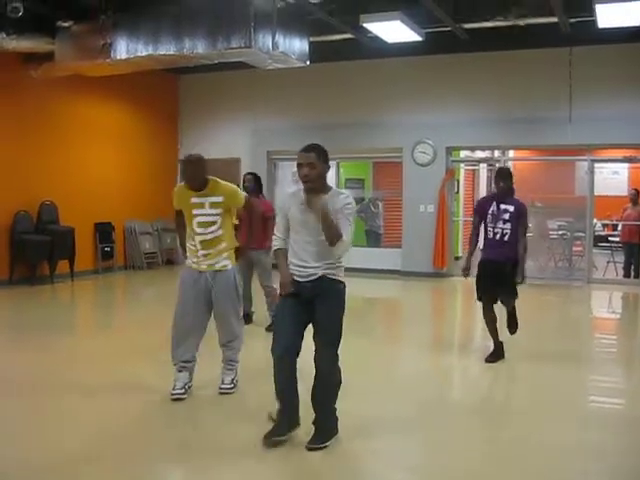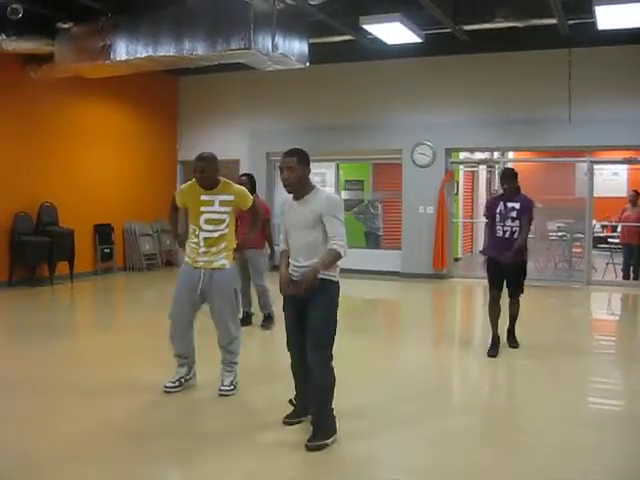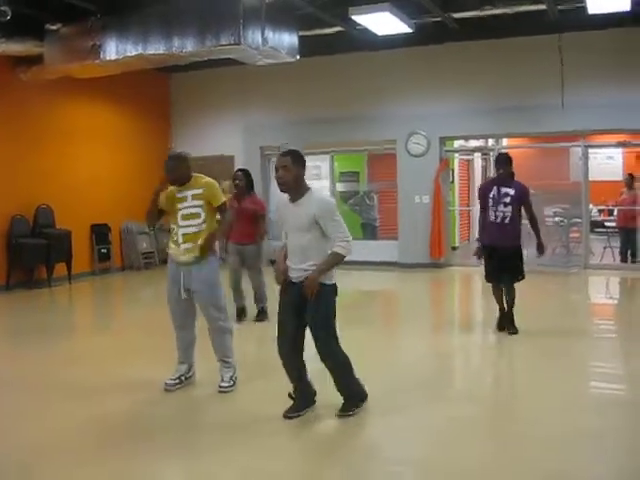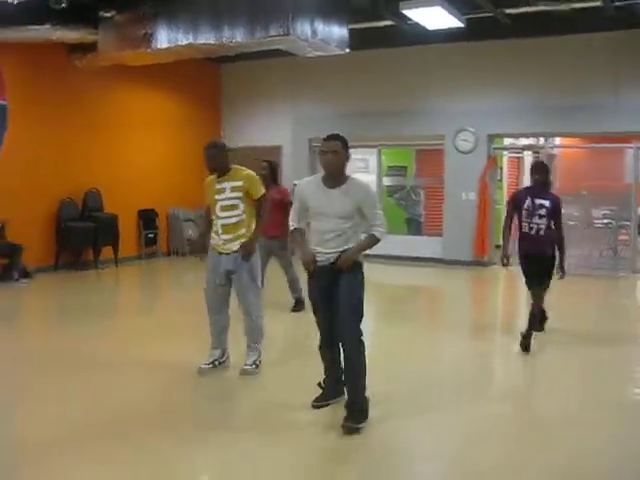
dt=0.4s
person 1, frame 1
left shoulder: (342, 201)
right shoulder: (288, 200)
left elbow: (341, 246)
right elbow: (279, 239)
left wrist: (323, 211)
right wrist: (283, 271)
left hip: (328, 286)
right hip: (294, 285)
left knee: (325, 357)
right knee: (282, 352)
left ankle: (326, 424)
right ankle: (286, 419)
person 1, frame 2
left shoulder: (328, 200)
right shoulder: (286, 205)
left elbow: (338, 245)
left wrist: (315, 270)
right wrist: (283, 270)
left hip: (321, 285)
right hip: (294, 285)
left knee: (318, 354)
right knee: (297, 351)
left ankle: (324, 425)
right ankle: (304, 403)
person 1, frame 3
left shoulder: (321, 203)
right shoulder: (282, 206)
left elbow: (343, 244)
left wrist: (318, 275)
right wrist: (280, 262)
left hip: (319, 285)
right hip: (291, 285)
left knee: (327, 346)
right knee: (287, 346)
left ankle: (355, 395)
right ankle: (304, 396)
person 1, frame 4
left shoulder: (362, 191)
right shoulder: (305, 187)
left elbow: (378, 229)
right elbow: (295, 221)
left wrist: (356, 251)
right wrist: (303, 250)
left hip: (348, 268)
right hip: (318, 268)
left knee: (349, 333)
right knee: (327, 334)
left ankle: (357, 406)
right ankle: (333, 385)
person 2, frame 1
left shoulder: (227, 191)
right shoulder: (179, 193)
left elbow: (250, 211)
right wrist: (184, 247)
left hip: (224, 267)
right hip: (193, 268)
left knee: (228, 322)
right knee: (186, 322)
left ankle: (230, 370)
right ankle: (183, 374)
person 2, frame 2
left shoulder: (235, 192)
right shoulder: (187, 190)
left elbow: (256, 213)
right elbow: (174, 208)
right wrist: (177, 234)
left hip: (222, 267)
right hip: (191, 265)
left knee: (226, 323)
right knee: (179, 319)
left ankle: (229, 372)
right ankle: (185, 370)
person 2, frame 3
left shoulder: (207, 186)
right shoulder: (167, 193)
left elbow: (225, 216)
right elbow: (151, 221)
left wrist: (211, 241)
right wrist: (156, 195)
left hip: (203, 261)
right hip: (176, 263)
left knee: (216, 316)
right knee: (181, 318)
left ankle: (227, 368)
right ankle: (185, 367)
person 2, frame 4
left shoulder: (247, 178)
right shoulder: (209, 183)
left elbow: (262, 210)
left wrist: (252, 241)
left hip: (242, 251)
right hip: (216, 251)
left knee: (249, 305)
right knee: (215, 304)
left ankle: (254, 352)
right ankle: (219, 352)
person 3, frame 1
left shoulder: (519, 207)
right shoulder: (483, 203)
left elbow: (522, 238)
right elbow: (475, 233)
left wrist: (521, 267)
right wrist: (468, 259)
left hip: (509, 259)
right hip: (488, 260)
left knee: (507, 298)
right knee: (487, 303)
left ankle: (511, 312)
right ankle: (497, 346)
person 3, frame 2
left shoulder: (526, 203)
right shoulder: (492, 203)
left elbow: (524, 232)
left wrist: (512, 253)
right wrist: (488, 253)
left hip: (517, 258)
right hip: (495, 257)
left knee: (514, 296)
right knee: (494, 295)
left ankle: (511, 332)
right ankle: (494, 337)
person 3, frame 3
left shoulder: (520, 189)
right shoulder: (485, 188)
left elbow: (530, 216)
right elbow: (483, 217)
left wrist: (539, 241)
right wrist: (479, 243)
left hip: (511, 244)
right hip: (490, 243)
left knee: (509, 282)
right knee: (495, 281)
left ankle: (509, 314)
right ankle: (502, 313)
person 3, frame 4
left shoulder: (554, 200)
right shoulder: (518, 196)
left elbow: (558, 232)
right elbow: (508, 224)
left wrist: (562, 260)
right wrist: (505, 249)
left hip: (545, 253)
right hip: (526, 251)
left knee: (538, 290)
right knee: (535, 290)
left ankle: (527, 335)
right ankle: (541, 314)
person 4, frame 1
left shoulder: (265, 205)
left elbow: (270, 228)
left wrist: (269, 245)
left hip: (260, 250)
right hip: (243, 250)
left knee: (267, 285)
right knee: (244, 284)
left ankle: (274, 318)
right ankle: (247, 313)
person 4, frame 2
left shoulder: (261, 206)
left elbow: (267, 230)
left wrist: (272, 250)
left hip: (255, 250)
right hip: (238, 250)
left knee: (259, 284)
right knee: (243, 284)
left ankle: (268, 315)
right ankle: (247, 313)
person 4, frame 3
left shoulder: (256, 202)
right shoulder: (231, 200)
left elbow: (262, 226)
right elbow: (229, 222)
left wrist: (259, 246)
right wrist: (226, 241)
left hip: (251, 245)
right hip: (234, 245)
left knee: (256, 279)
right knee: (234, 279)
left ankle: (262, 309)
right ankle: (241, 308)
person 4, frame 4
left shoulder: (282, 192)
left elbow: (289, 215)
left wrist: (286, 236)
left hip: (278, 238)
right hip: (262, 237)
left knee: (288, 269)
left ankle: (299, 299)
